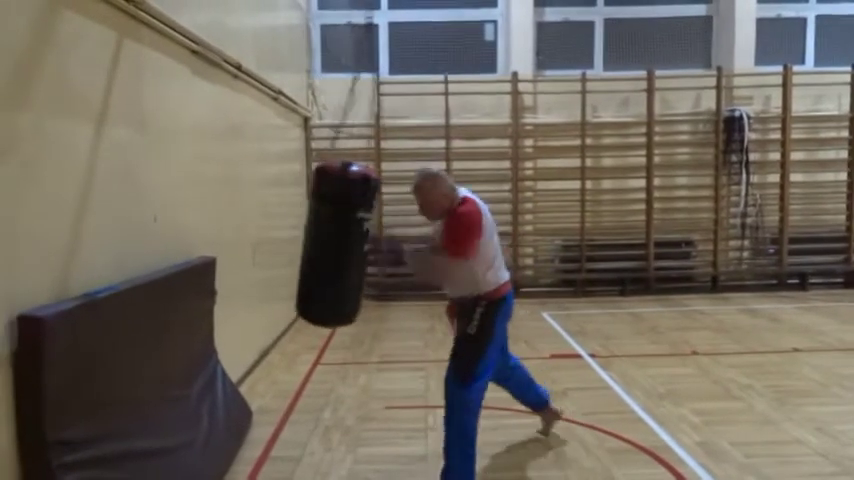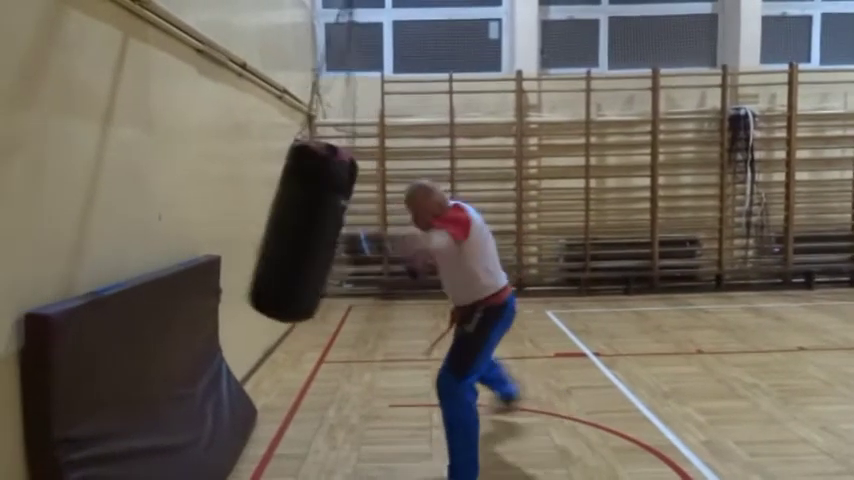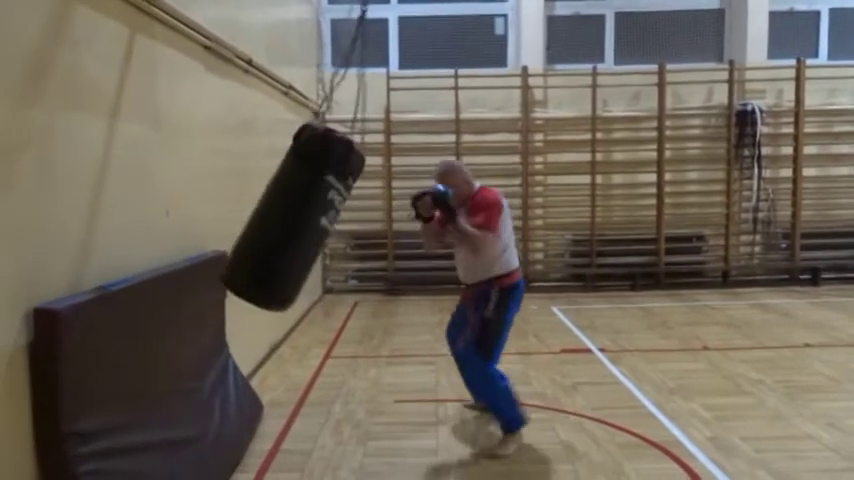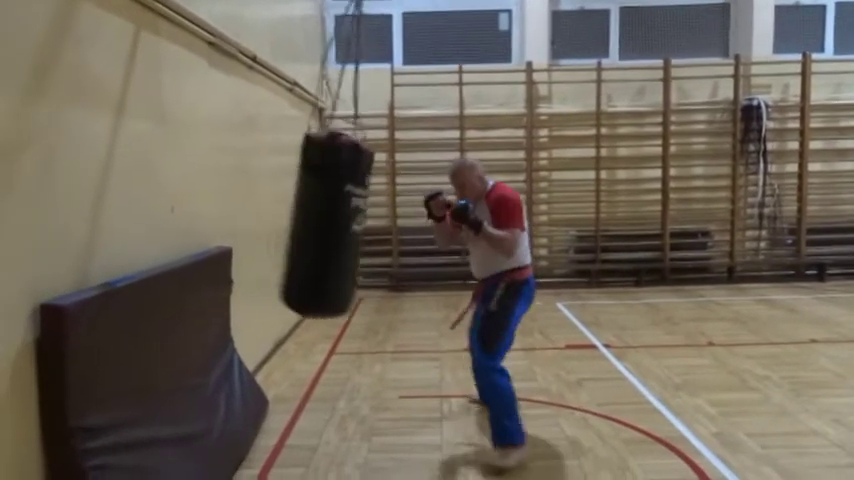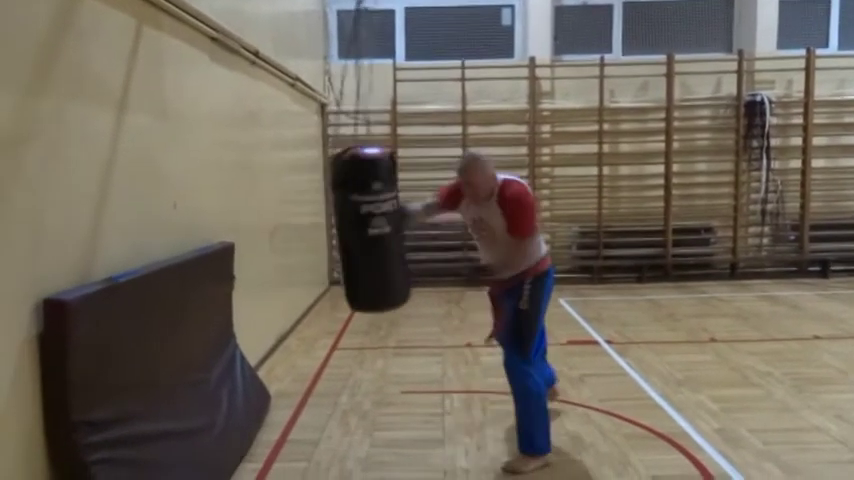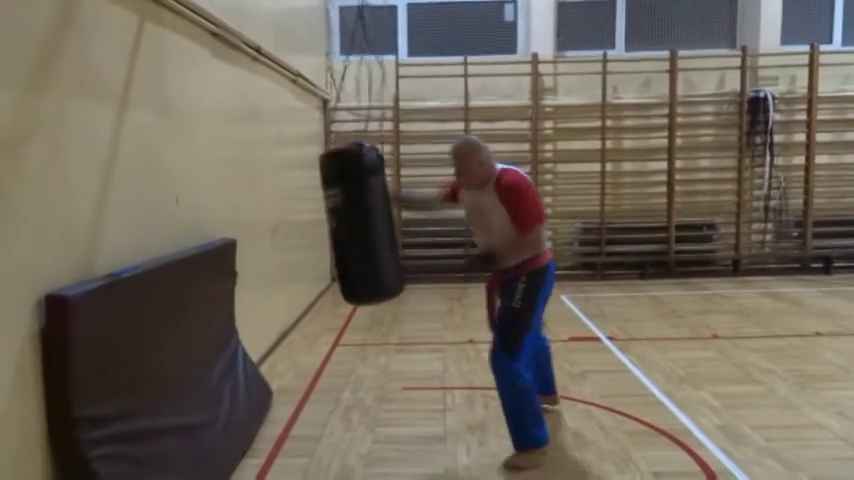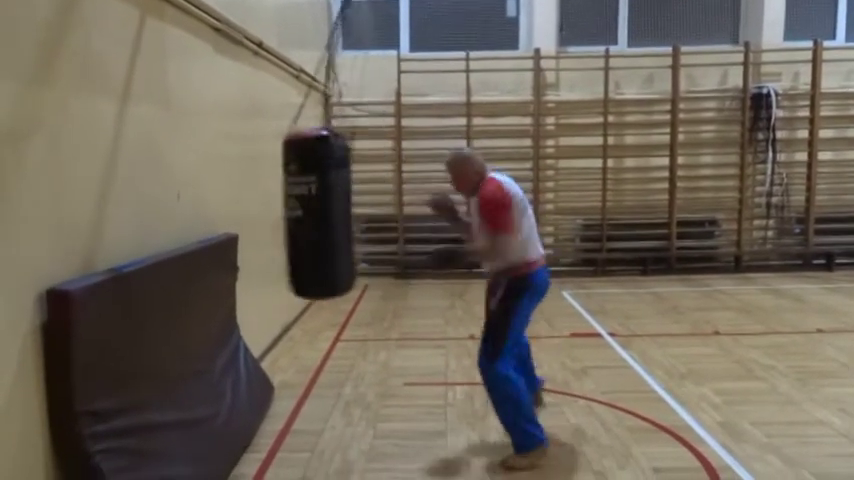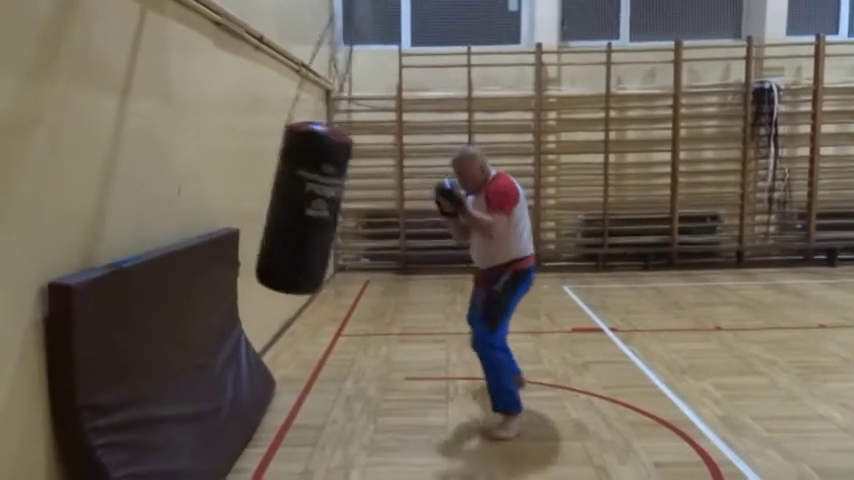
dt=0.3s
person 1, frame 1
left shoulder: (467, 213)
right shoulder: (448, 208)
left elbow: (443, 271)
right elbow: (436, 252)
left hip: (487, 303)
right hip: (476, 302)
left knee: (461, 385)
right knee: (498, 362)
right ankle: (544, 407)
person 1, frame 2
left shoulder: (455, 216)
right shoulder: (449, 218)
left elbow: (434, 247)
right elbow: (436, 254)
right wrist: (421, 262)
left hip: (490, 308)
right hip: (481, 306)
left knee: (453, 384)
right knee: (475, 360)
right ankle: (508, 395)
person 1, frame 3
left shoulder: (487, 199)
right shoulder: (455, 203)
left elbow: (477, 246)
right elbow: (432, 241)
left wrist: (453, 218)
right wrist: (426, 216)
left hip: (501, 290)
right hip: (480, 288)
left knee: (479, 362)
right knee: (458, 340)
left ankle: (512, 428)
right ankle: (488, 399)
person 1, frame 4
left shoulder: (503, 197)
right shoulder: (472, 201)
left elbow: (510, 246)
right elbow: (446, 240)
left wrist: (478, 227)
right wrist: (442, 214)
left hip: (511, 285)
right hip: (496, 284)
left knee: (486, 360)
right knee: (479, 343)
left ankle: (511, 442)
right ankle: (491, 394)
person 1, frame 5
left shoulder: (515, 195)
right shoulder: (464, 191)
left elbow: (525, 249)
right elbow: (430, 208)
left wrist: (494, 268)
right wrist: (404, 211)
left hip: (530, 279)
right hip: (506, 279)
left knee: (520, 360)
right knee: (509, 340)
left ankle: (536, 450)
right ankle: (546, 382)
person 1, frame 6
left shoulder: (513, 184)
right shoulder: (468, 183)
left elbow: (535, 236)
right elbow: (434, 200)
left wrist: (495, 255)
right wrist: (401, 196)
left hip: (530, 274)
right hip: (509, 273)
left knee: (507, 358)
right knee: (529, 340)
left ankle: (532, 445)
right ankle: (547, 394)
person 1, frame 7
left shoulder: (493, 192)
right shoulder: (494, 186)
left elbow: (494, 249)
right elbow: (477, 231)
right wrist: (453, 216)
left hip: (520, 281)
right hip: (525, 276)
left knee: (494, 361)
right knee: (508, 337)
left ankle: (531, 445)
right ankle: (531, 390)
person 1, frame 8
left shoulder: (502, 187)
right shoulder: (473, 194)
left elbow: (492, 230)
right elbow: (464, 236)
left wrist: (464, 212)
right wrist: (450, 212)
left hip: (513, 271)
right hip: (490, 271)
left knee: (484, 337)
right knee: (479, 322)
left ankle: (511, 413)
right ankle: (510, 374)
